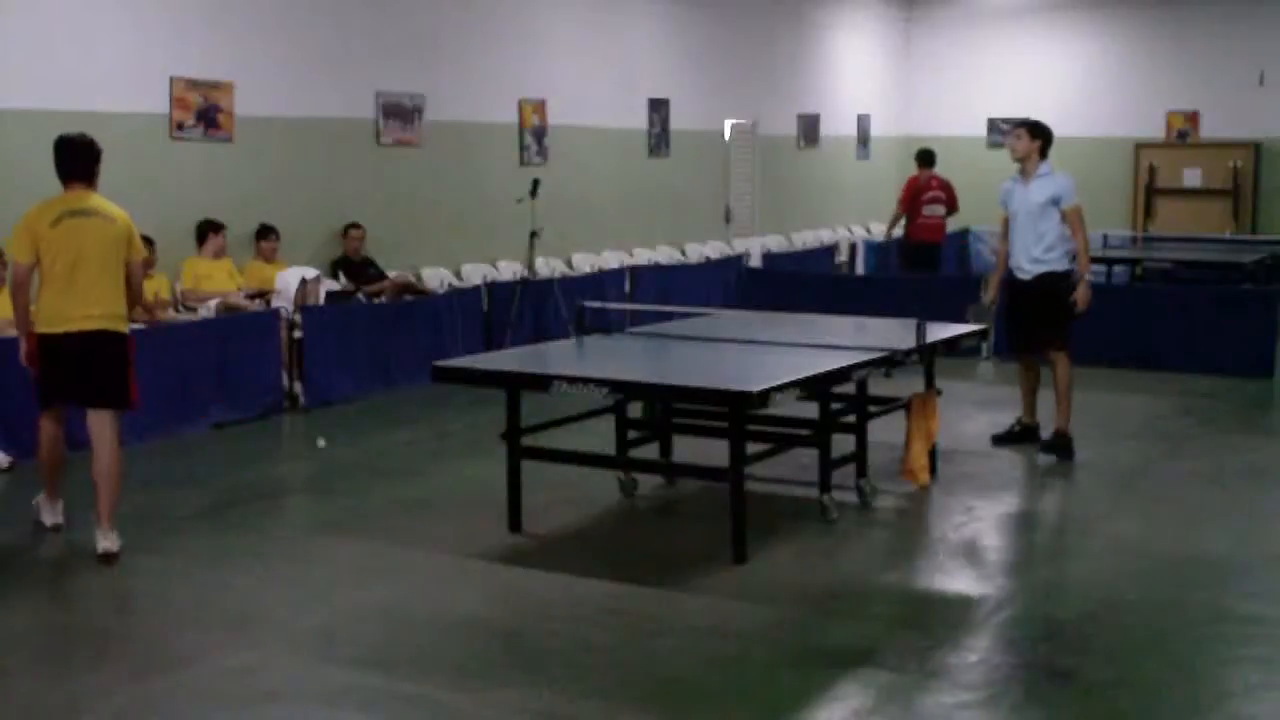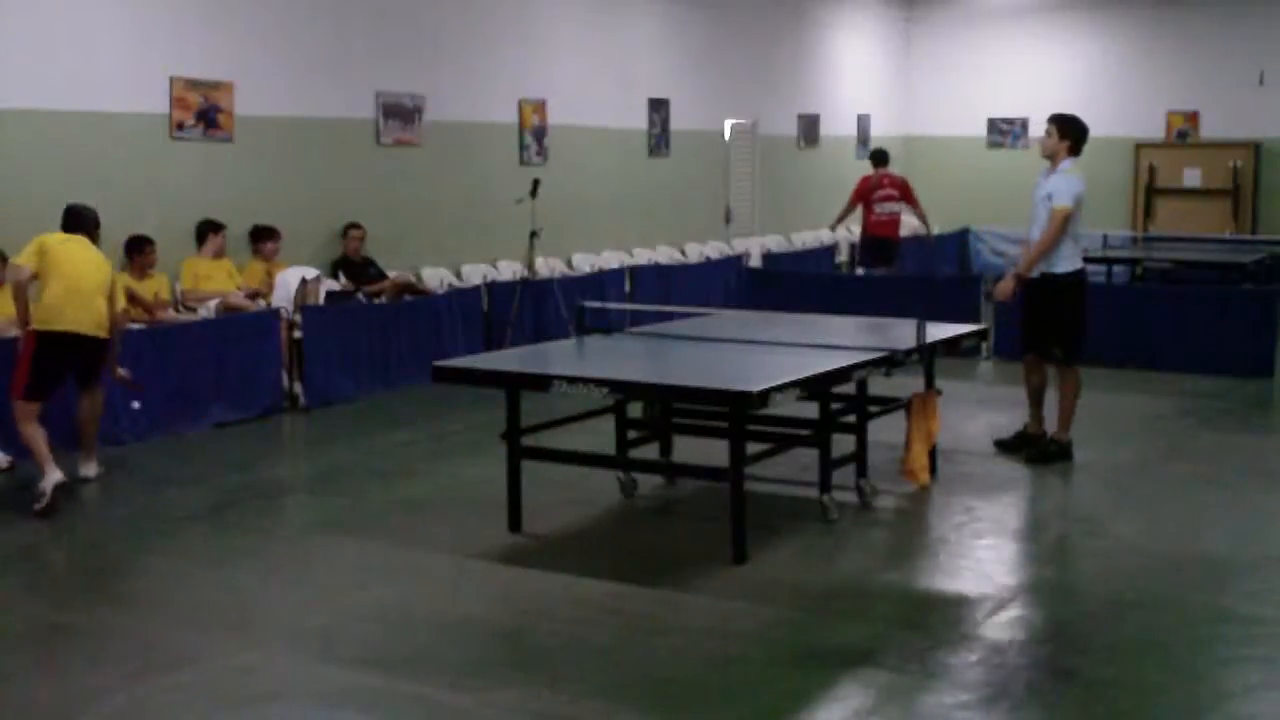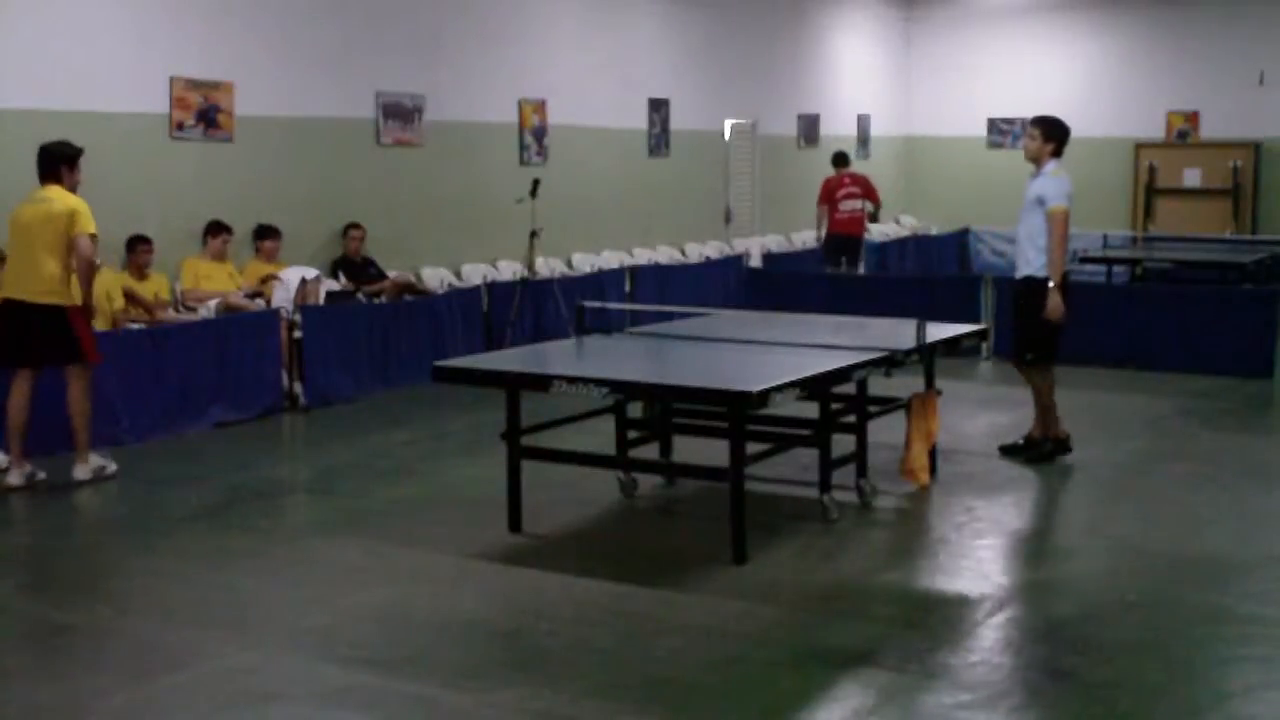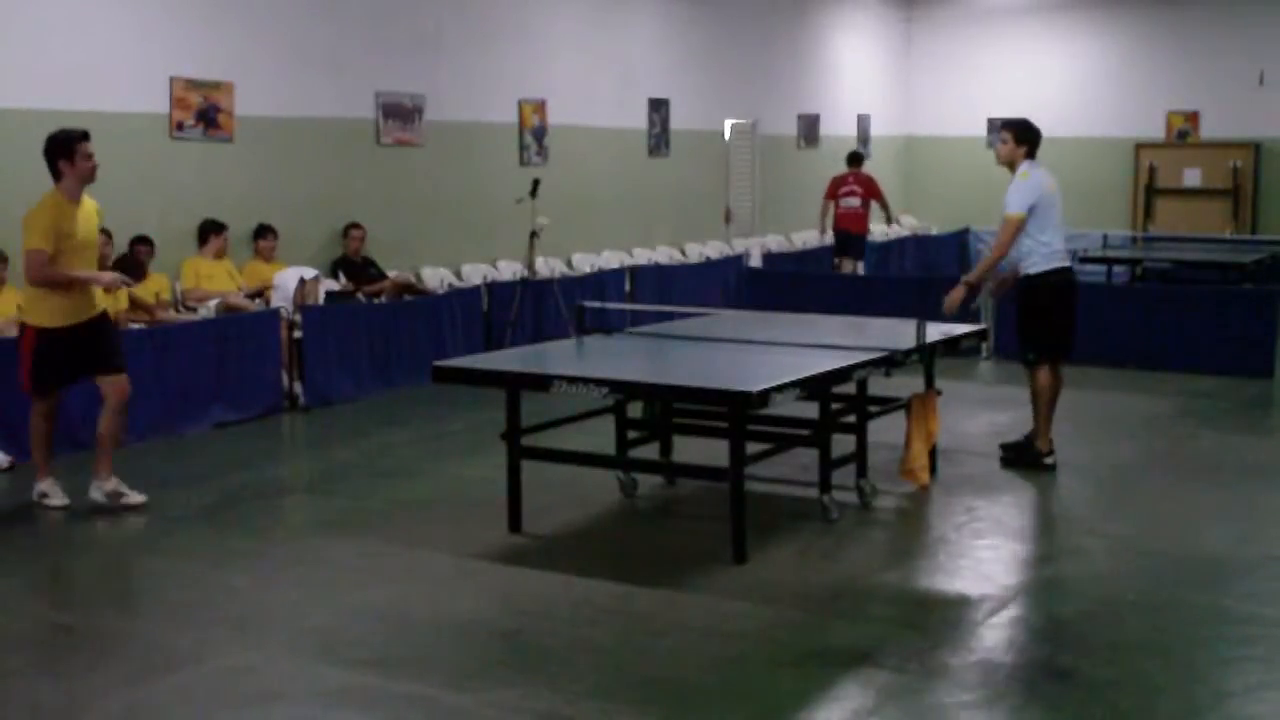
dt=0.7s
person 1, frame 1
left shoulder: (37, 218)
right shoulder: (119, 218)
left elbow: (19, 283)
right elbow: (136, 289)
left wrist: (26, 335)
left hip: (54, 332)
right hip: (107, 333)
left knee: (51, 418)
right knee: (104, 428)
left ankle: (52, 504)
right ankle: (105, 529)
person 1, frame 2
left shoulder: (45, 242)
right shoulder: (102, 260)
left elbow: (20, 280)
right elbow: (113, 319)
left wrist: (26, 326)
right wrist: (114, 365)
left hip: (50, 328)
right hip: (95, 332)
left knee: (25, 413)
right knee: (91, 389)
left ankle: (50, 471)
right ankle: (88, 462)
person 1, frame 3
right shoulder: (74, 206)
right elbow: (85, 256)
left wrist: (78, 268)
right wrist: (85, 296)
right hip: (52, 302)
right knee: (78, 375)
right ankle: (84, 460)
person 1, frame 4
left shoulder: (91, 207)
right shoulder: (44, 214)
right elbow: (36, 273)
right wrist: (93, 278)
left hip: (90, 317)
right hip: (47, 324)
left knee: (119, 392)
right knee: (46, 402)
left ankle: (104, 482)
right ankle: (44, 481)
person 2, frame 1
left shoulder: (1059, 183)
right shoulder: (1009, 187)
left elbow: (1078, 233)
left wrist: (1083, 280)
right wrist: (994, 283)
left hip: (1051, 278)
right hip: (1018, 280)
left knee: (1056, 351)
right knee: (1026, 354)
left ankle: (1063, 435)
right ankle: (1027, 423)
person 2, frame 2
left shoulder: (1068, 181)
right shoulder: (1047, 178)
left elbow: (1049, 237)
left wrist: (1015, 278)
right wrist: (1014, 273)
left hip: (1062, 280)
right hip: (1039, 279)
left knee: (1064, 362)
right knee: (1031, 357)
left ankle: (1061, 440)
right ankle: (1034, 429)
person 2, frame 3
left shoulder: (1054, 181)
right shoulder: (1039, 180)
left elbow: (1058, 241)
left wrist: (1054, 289)
left hip: (1042, 284)
right hip: (1030, 281)
left knee: (1032, 363)
right knee: (1037, 362)
left ankle: (1056, 434)
right ankle: (1039, 433)
person 2, frame 4
left shoulder: (1024, 184)
right shoulder: (1039, 177)
left elbow: (1003, 244)
left wrist: (966, 284)
right wrist: (1013, 275)
left hip: (1042, 280)
right hip: (1058, 275)
left knee: (1039, 363)
right knee: (1051, 362)
left ankle: (1042, 448)
right ankle: (1039, 436)
